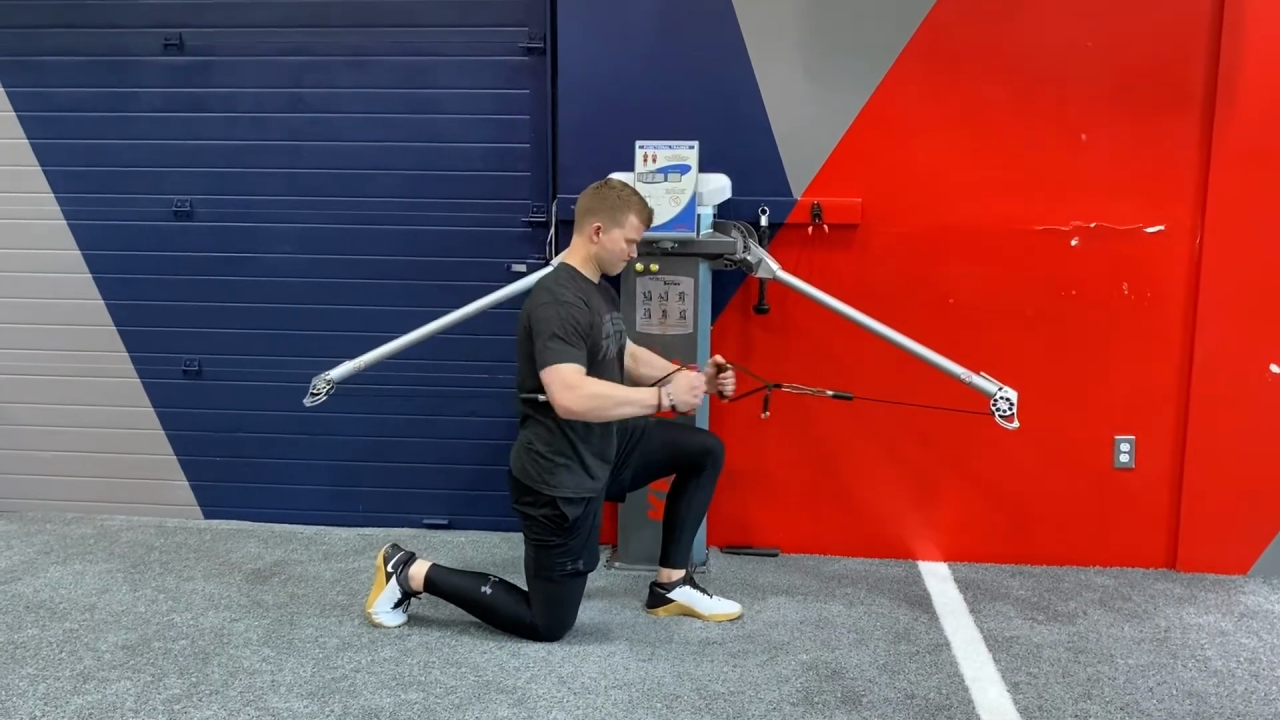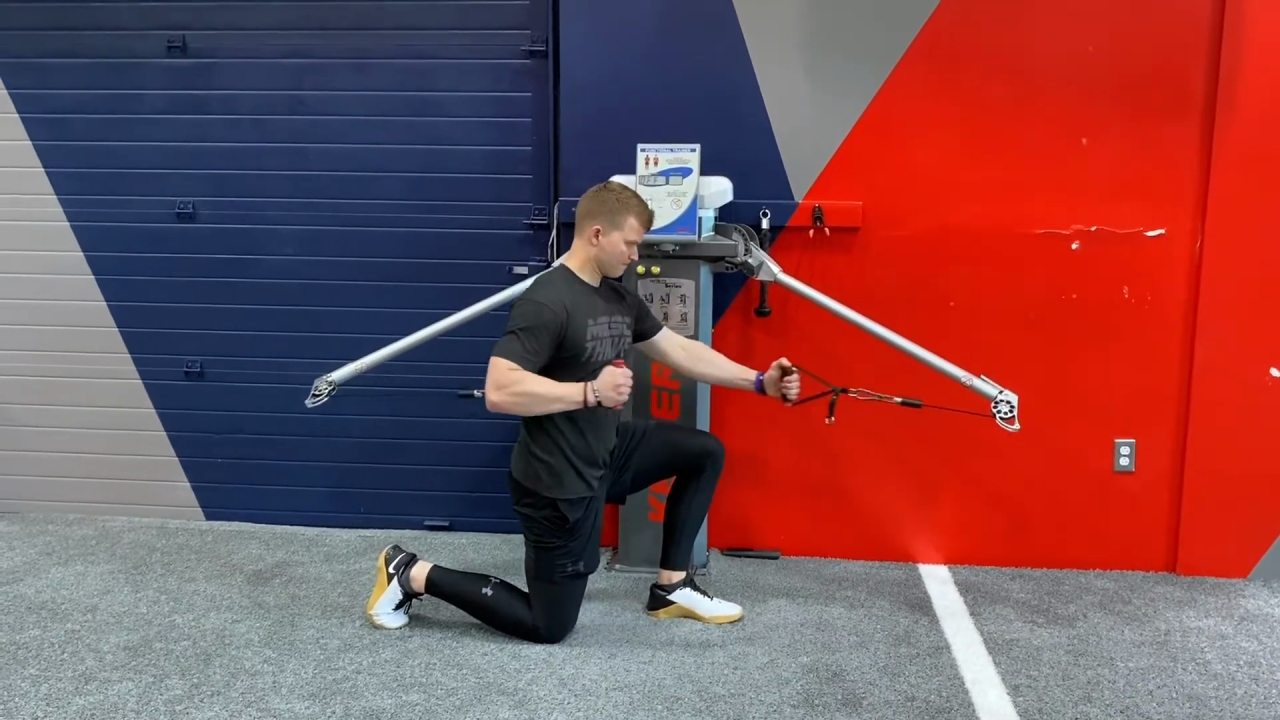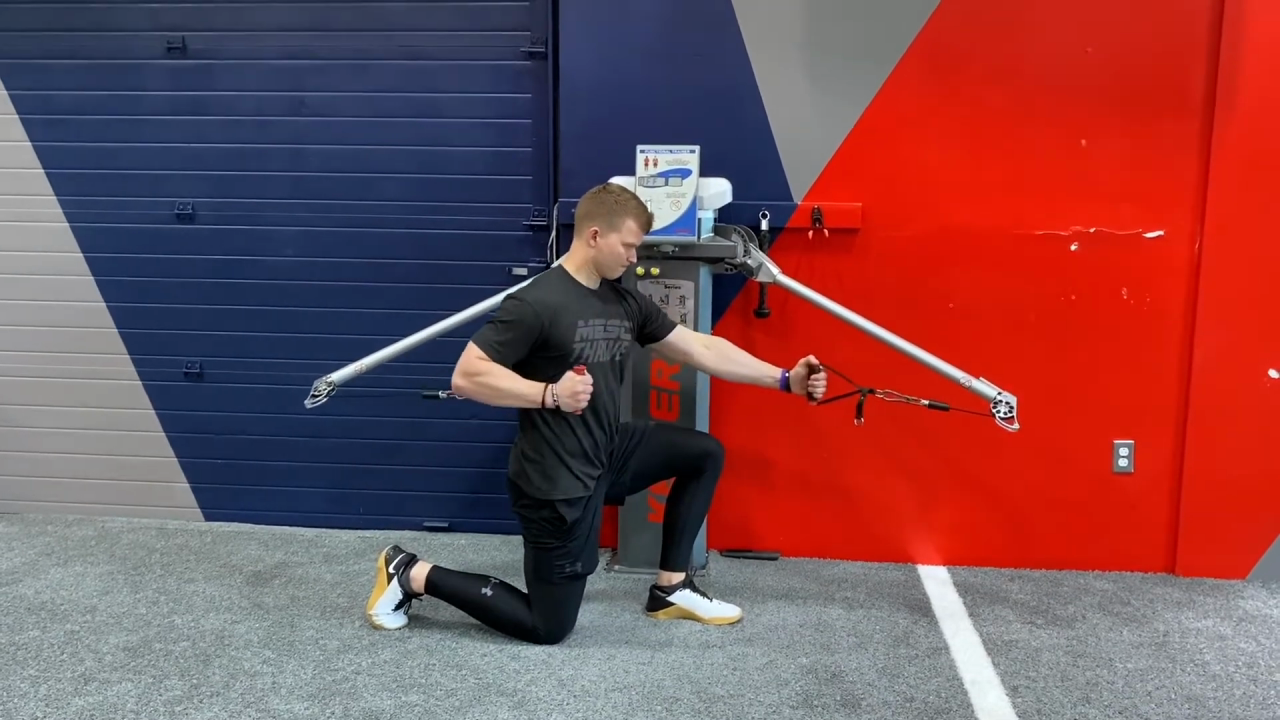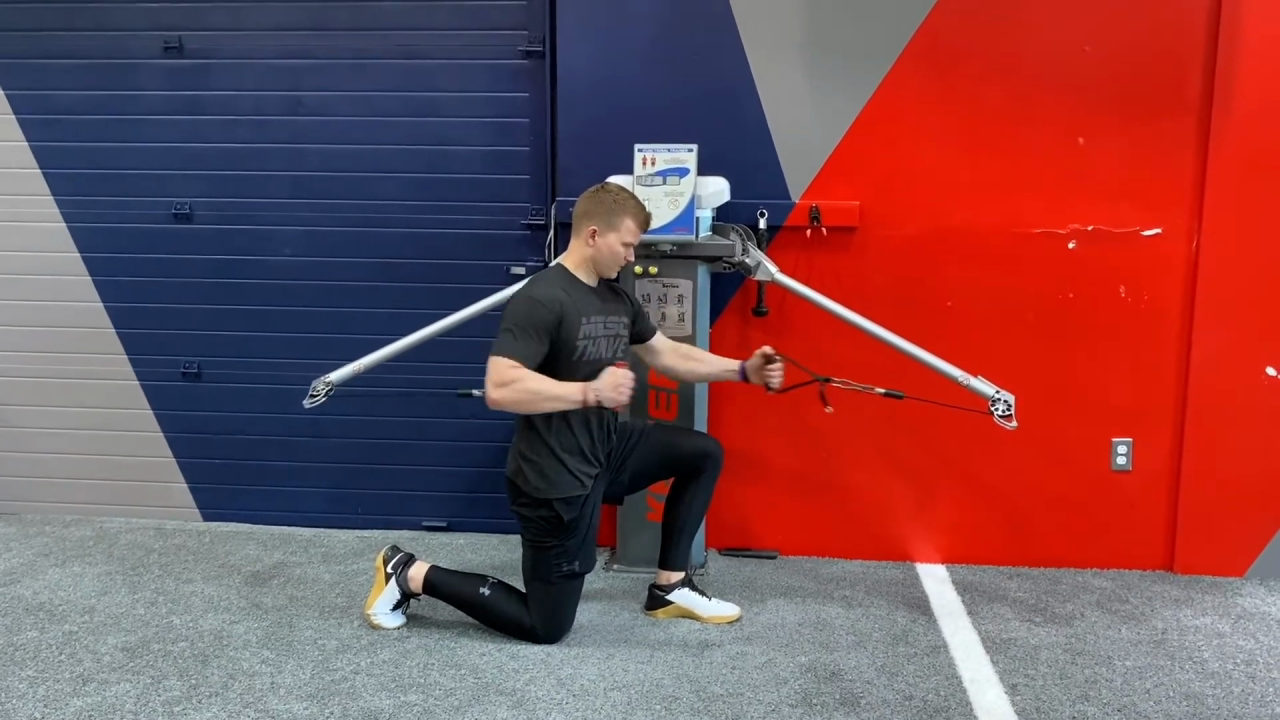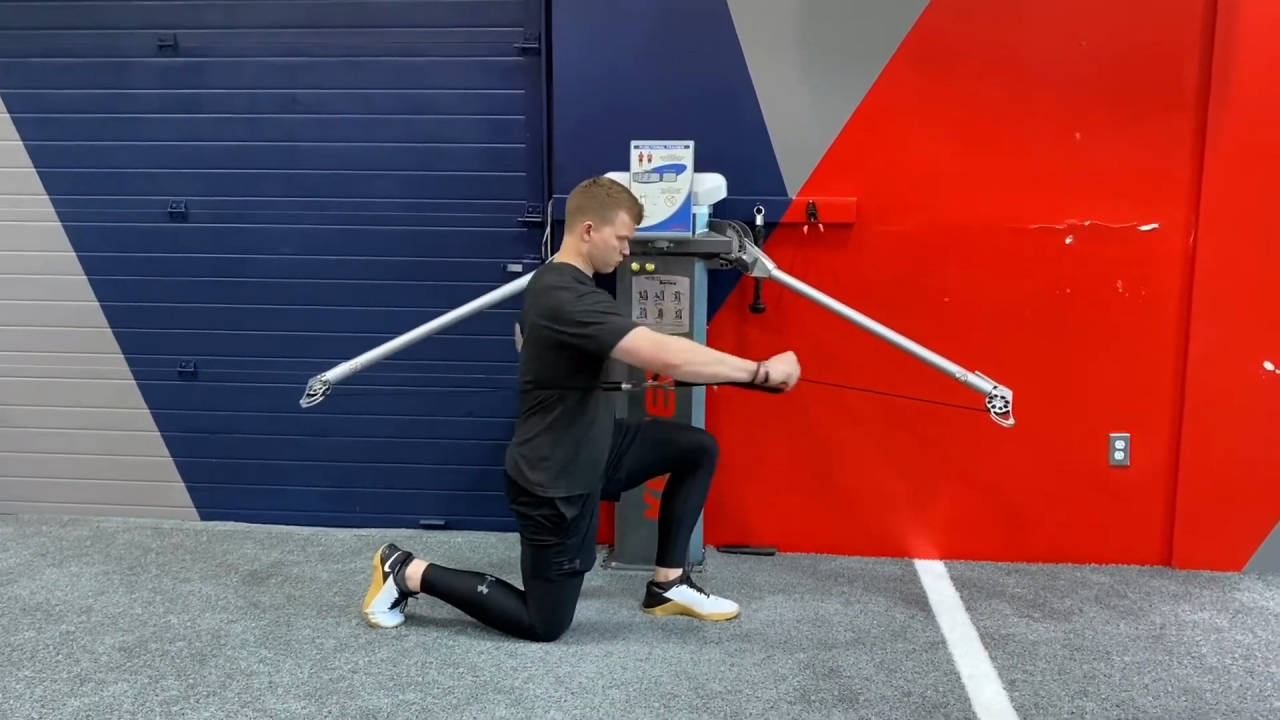
dt=0.4s
person 1, frame 1
left shoulder: (600, 290)
right shoulder: (558, 302)
left elbow: (624, 357)
right elbow: (571, 399)
left wrist: (696, 378)
right wrist: (666, 395)
left hip: (603, 449)
right hip: (558, 477)
left knee: (704, 450)
right knee: (547, 624)
left ankle: (669, 585)
right ankle: (411, 573)
person 1, frame 2
left shoulder: (619, 298)
right shoulder: (547, 303)
left elbow: (679, 351)
right elbow: (500, 392)
left wrist: (759, 381)
right wrist: (588, 392)
left hip: (606, 451)
right hip: (557, 480)
left knee: (705, 452)
right knee: (549, 626)
left ankle: (671, 587)
right ankle: (413, 574)
person 1, frame 3
left shoulder: (626, 302)
right shoulder: (537, 304)
left elbow: (700, 349)
right elbow: (466, 376)
left wrist: (784, 379)
right wrist: (550, 395)
left hip: (606, 451)
right hip: (554, 482)
left knee: (704, 453)
right knee: (549, 627)
left ankle: (670, 588)
right ankle: (414, 575)
person 1, frame 4
left shoulder: (616, 297)
right shoulder: (542, 300)
left elbow: (664, 352)
right elbow: (501, 389)
left wrist: (741, 369)
right wrist: (590, 393)
left hip: (604, 453)
right hip: (554, 479)
left knee: (703, 453)
right knee: (546, 624)
left ankle: (668, 588)
right ankle: (410, 574)
person 1, frame 5
left shoulder: (555, 280)
right shoulder: (568, 299)
right elbow: (663, 356)
left wrist: (608, 353)
right wrist: (760, 370)
left hip: (591, 449)
right hip: (553, 479)
left knee: (698, 448)
right knee: (544, 624)
left ankle: (666, 585)
right ankle: (410, 573)
